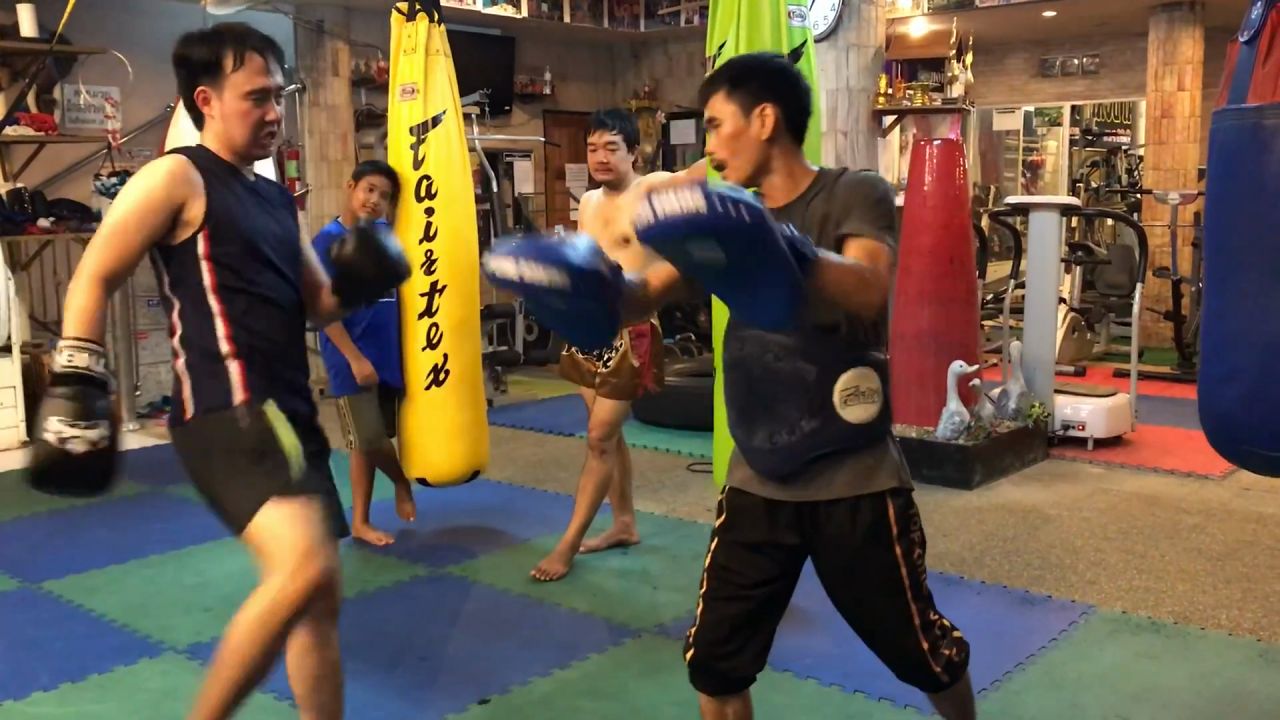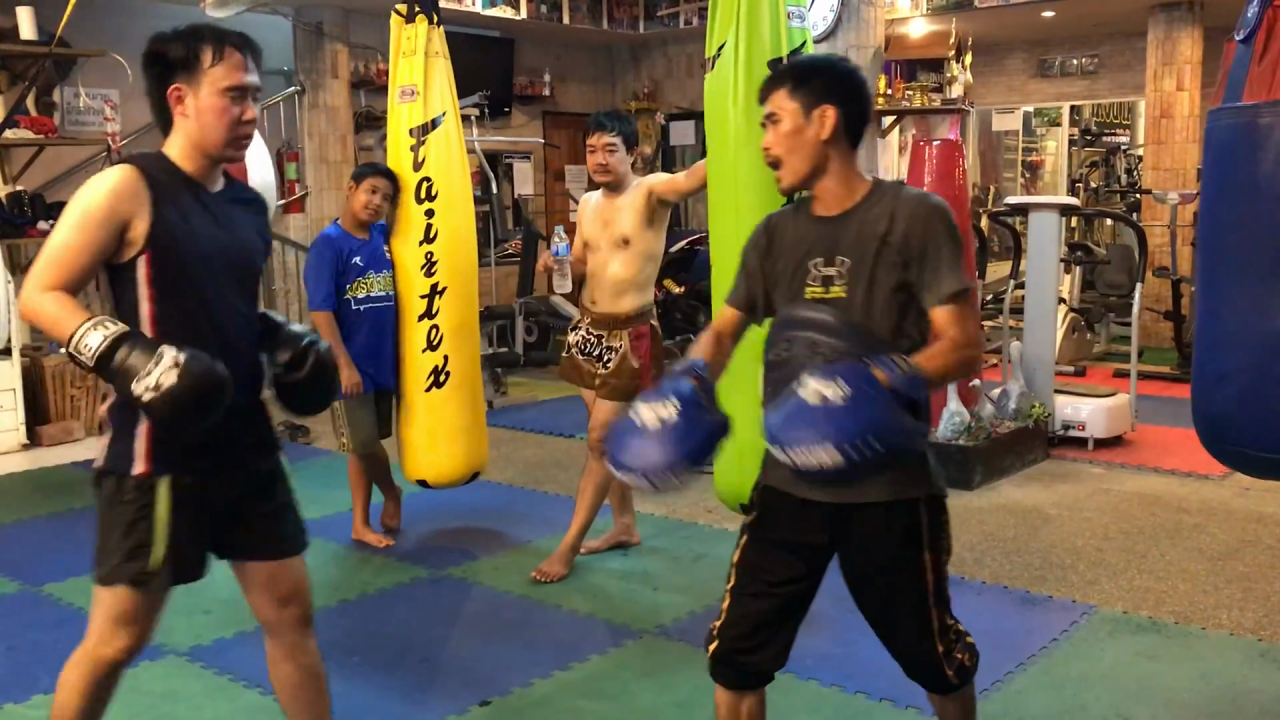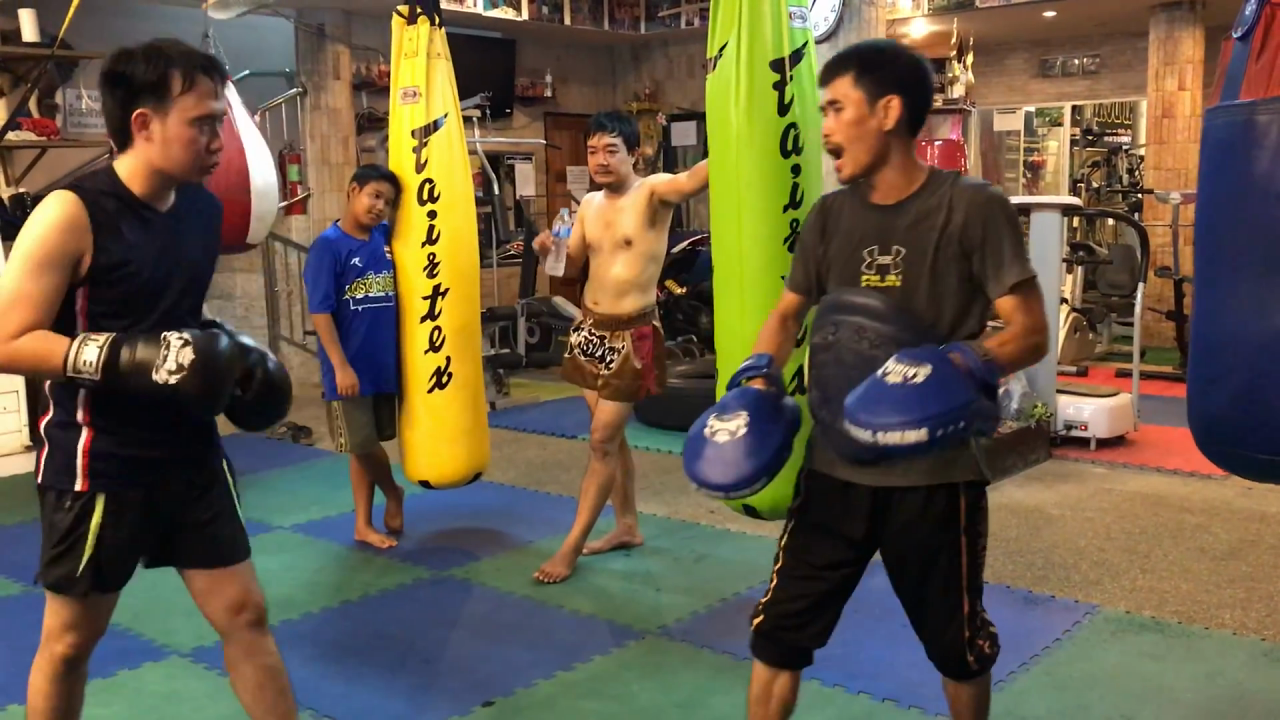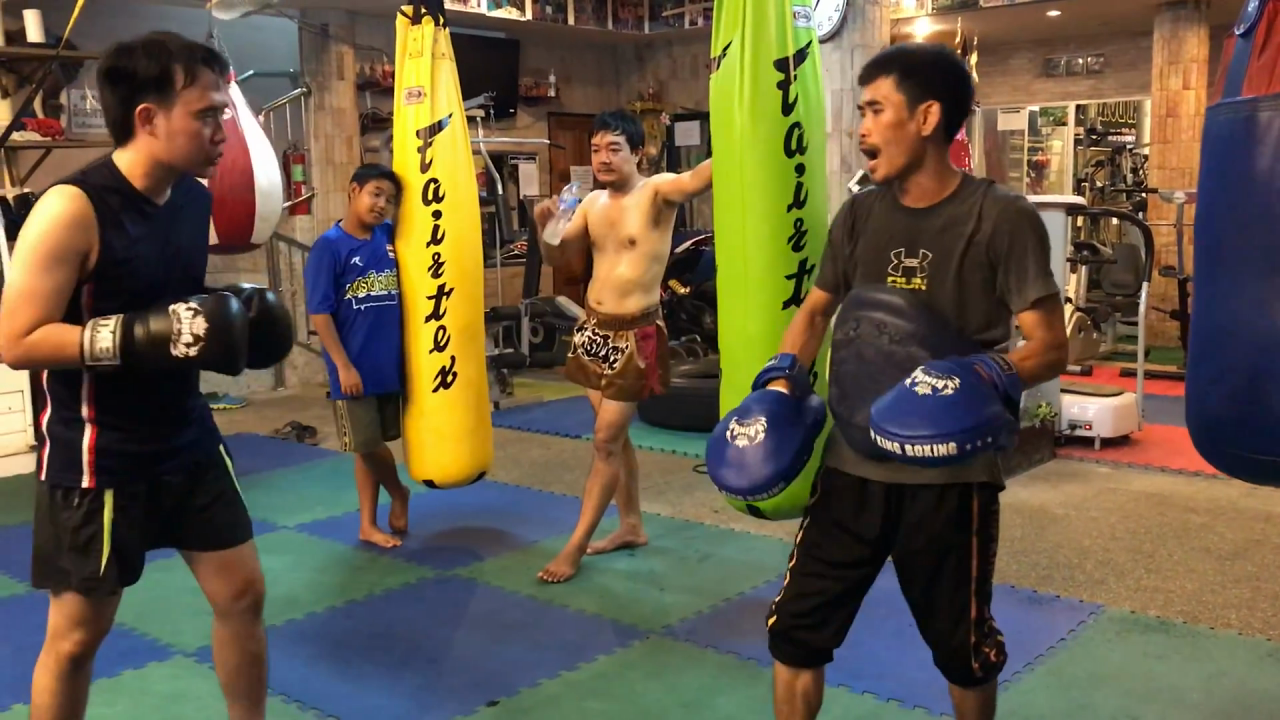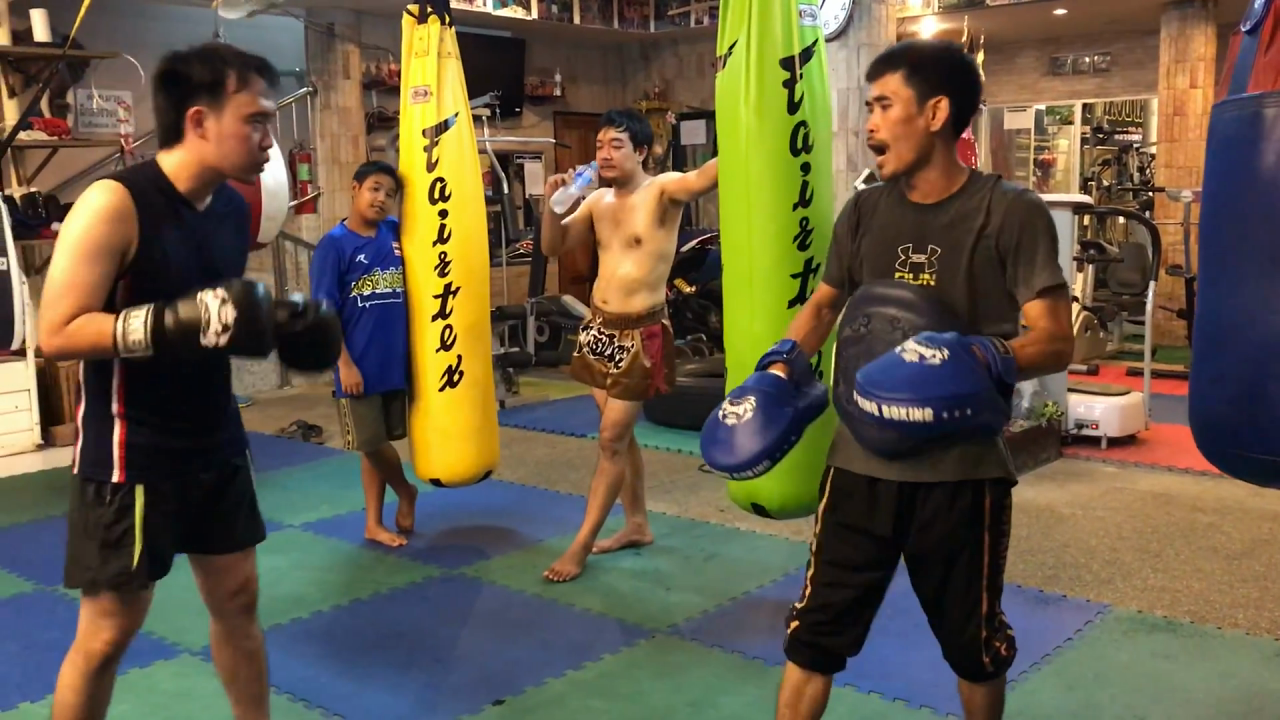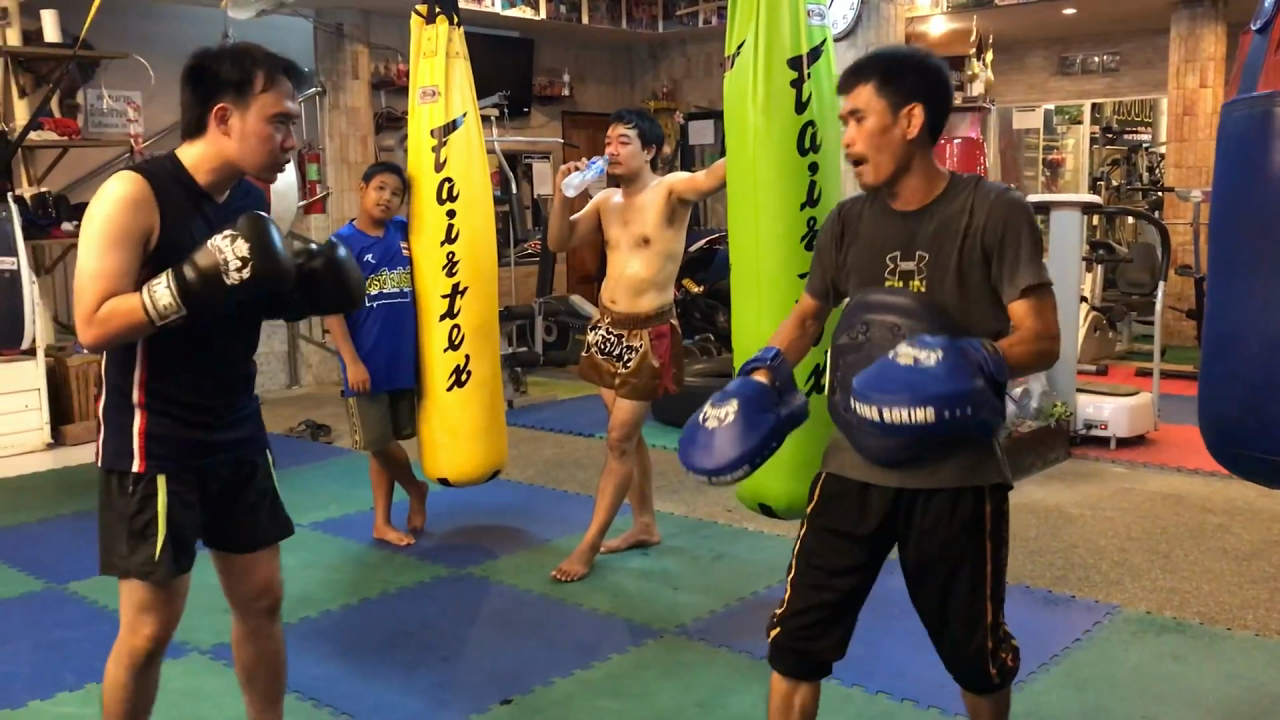
dt=0.2s
person 1, frame 1
left shoulder: (275, 198)
right shoulder: (176, 178)
left elbow: (321, 300)
right elbow: (91, 280)
left wrist: (367, 273)
right wrist: (74, 389)
left hip: (281, 413)
right hip: (230, 408)
left knee: (322, 599)
right knee: (302, 573)
person 1, frame 2
left shoulder: (249, 205)
right shoulder: (126, 189)
right elbow: (38, 294)
left wrist: (287, 339)
right wrist: (127, 354)
left hip: (243, 440)
right hip: (160, 447)
left knee: (291, 612)
right knee: (116, 639)
person 1, frame 3
left shoulder: (204, 209)
right shoulder: (70, 214)
left wrist: (228, 352)
right wrist: (129, 357)
left hip: (189, 455)
right hip: (96, 462)
left knee: (244, 615)
right knee: (69, 641)
person 1, frame 4
left shoulder: (194, 198)
right shoulder: (72, 208)
left wrist: (228, 316)
right wrist: (146, 334)
left hip: (188, 442)
right hip: (97, 457)
left knee: (243, 596)
right knee: (76, 637)
person 1, frame 5
left shoulder: (233, 207)
right shoulder: (113, 204)
right elbow: (57, 332)
left wrist: (274, 323)
right wrist: (178, 322)
left hip: (215, 444)
right hip: (130, 454)
left knee: (237, 602)
right knee: (107, 632)
person 1, frame 6
left shoulder: (249, 201)
right shoulder: (133, 194)
right elbow: (95, 324)
left wrist: (302, 287)
right wrist: (197, 276)
left hip: (236, 438)
right hip: (152, 446)
left knee: (261, 601)
right knee: (149, 627)
person 2, frame 1
left shoulder: (857, 194)
left elbow: (867, 291)
right elbow: (644, 292)
left hip: (855, 477)
right hip: (759, 480)
left knee: (925, 653)
right knee: (713, 662)
person 2, frame 2
left shoulder: (913, 216)
right shoulder: (775, 234)
left elbow: (963, 344)
right elbow: (724, 328)
left wrist: (888, 385)
right wrist: (685, 384)
left hip: (890, 484)
right hip: (790, 480)
left knee: (937, 656)
right knee: (736, 656)
person 2, frame 3
left shoulder: (973, 208)
right shoulder: (829, 216)
left elbow: (1029, 331)
right elbow: (788, 312)
right wrist: (755, 383)
left hip: (935, 471)
right hip: (836, 466)
left knee: (957, 644)
right knee: (778, 632)
person 2, frame 4
left shoulder: (1002, 218)
right shoulder: (857, 215)
left elbow: (1049, 348)
right elbow: (816, 310)
right wrist: (778, 384)
left hip: (952, 475)
right hip: (853, 464)
left knee: (963, 647)
right knee: (795, 630)
person 2, frame 5
left shoulder: (1011, 212)
right shoulder: (864, 212)
left elbow: (1054, 341)
right elbow: (823, 305)
left wrist: (979, 364)
right wrist: (780, 369)
left hip: (961, 468)
right hip: (862, 461)
left knee: (974, 644)
right knee: (814, 634)
person 2, frame 6
left shoulder: (994, 212)
right shoulder: (848, 222)
left elbow: (1040, 339)
right elbow: (809, 313)
left wrist: (970, 363)
right wrist: (764, 373)
left hip: (957, 473)
right hip: (855, 468)
left knee: (979, 654)
right knee: (797, 638)
person 3, frame 1
left shoulder: (652, 190)
right shoulder: (588, 202)
left elbow: (693, 177)
left hip: (631, 332)
left knee: (599, 438)
right knee: (606, 430)
left ankle: (570, 544)
right ankle: (623, 523)
person 3, frame 2
left shoulder: (651, 191)
right shoulder: (587, 204)
left elbow: (694, 177)
right wrist: (557, 263)
left hip: (631, 333)
right hip: (588, 329)
left knee: (599, 440)
right knee: (607, 433)
left ankle: (569, 545)
right ankle: (624, 525)
person 3, frame 3
left shoulder: (654, 191)
right shoulder: (588, 205)
left elbow: (696, 177)
right elbow: (572, 263)
right wrist: (550, 249)
left hip: (632, 334)
right hip: (591, 329)
left knee: (601, 440)
right knee: (610, 434)
left ankle: (572, 545)
right ankle: (627, 525)
person 3, frame 4
left shoulder: (658, 191)
right shoulder: (592, 202)
left elbow: (701, 177)
right elbow: (559, 256)
right wrist: (547, 226)
left hip: (636, 334)
right hip: (594, 329)
left knee: (606, 440)
right knee: (614, 434)
left ankle: (575, 545)
right ankle: (631, 525)
person 3, frame 5
left shoulder: (663, 190)
right shoulder: (598, 200)
left elbow: (707, 175)
right elbow: (553, 247)
right wrist: (552, 203)
left hip: (641, 333)
right hip: (600, 328)
left knee: (611, 439)
right knee: (619, 432)
left ankle: (581, 544)
right ankle: (636, 523)
person 3, frame 6
left shoulder: (672, 190)
right shoulder: (605, 200)
left elbow: (716, 175)
right elbow: (558, 241)
right wrist: (563, 191)
left hip: (650, 333)
right hip: (608, 328)
left knee: (619, 439)
right knee: (627, 433)
left ankle: (589, 544)
right ankle: (644, 524)
person 4, frame 1
right shoulder: (330, 239)
right wrist: (355, 358)
left hip: (386, 356)
right hip: (352, 362)
left knee: (371, 441)
right knee: (369, 439)
left ankle: (361, 521)
right ankle: (402, 486)
person 4, frame 2
left shoulder: (385, 236)
right shoulder: (329, 243)
right elbow: (319, 311)
right wrist: (344, 364)
left hip: (381, 361)
right hip: (349, 366)
left knee: (368, 442)
right knee: (362, 443)
left ankle: (361, 524)
right ankle: (389, 490)
person 4, frame 3
left shoulder: (387, 237)
right shoulder: (328, 246)
right elbow: (319, 312)
right wrist: (340, 366)
left hip: (384, 363)
right hip: (350, 367)
left knee: (370, 443)
right knee: (362, 444)
left ankle: (364, 525)
right ankle: (392, 491)
person 4, frame 4
left shoulder: (390, 236)
right shoulder: (329, 246)
right elbow: (319, 312)
right wrist: (343, 365)
left hip: (389, 363)
right hip: (355, 367)
left knee: (374, 443)
right knee: (367, 443)
left ankle: (368, 524)
right ankle: (398, 492)
person 4, frame 5
left shoulder: (396, 233)
right shoulder: (334, 244)
right wrist: (344, 364)
left hip: (395, 361)
right hip: (359, 365)
left knee: (381, 441)
right knee: (371, 443)
left ankle: (374, 523)
right ankle: (405, 490)
person 4, frame 6
left shoulder: (405, 233)
right shoulder: (342, 243)
right elbow: (331, 309)
right wrist: (352, 362)
left hip: (403, 360)
right hip: (367, 364)
left knee: (389, 440)
right knee: (378, 441)
left ankle: (382, 523)
right ankle: (415, 487)
